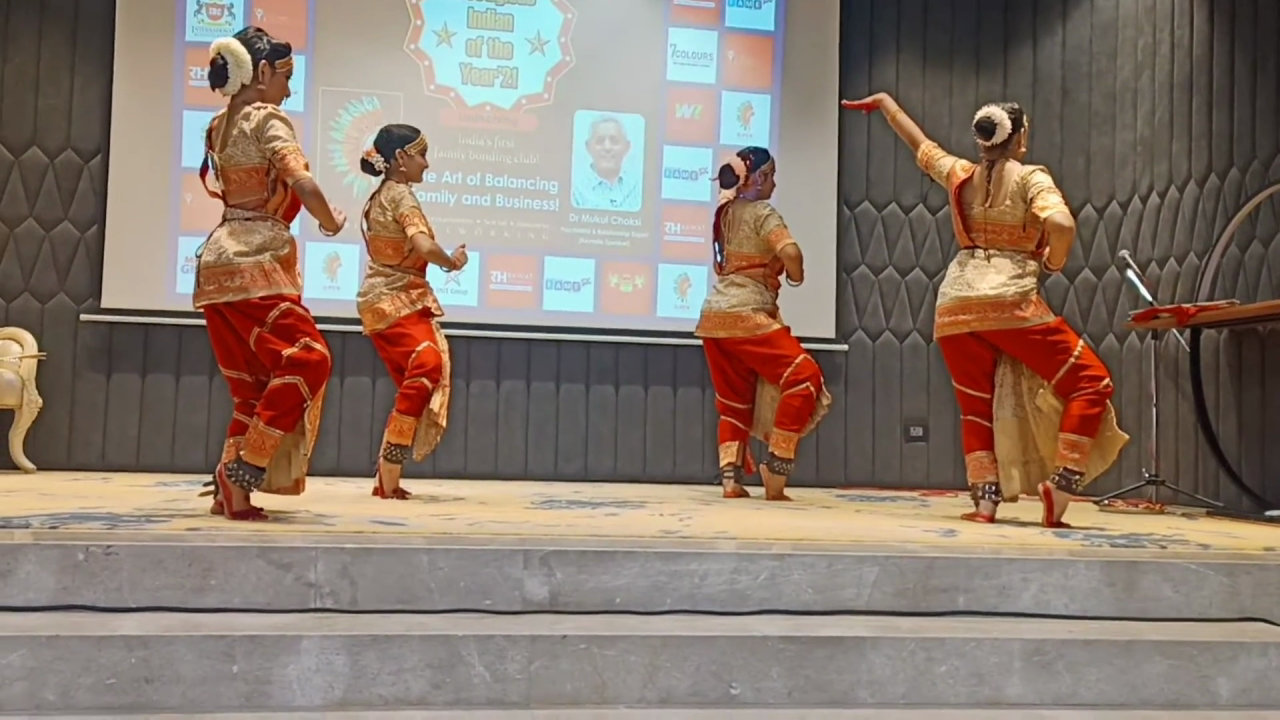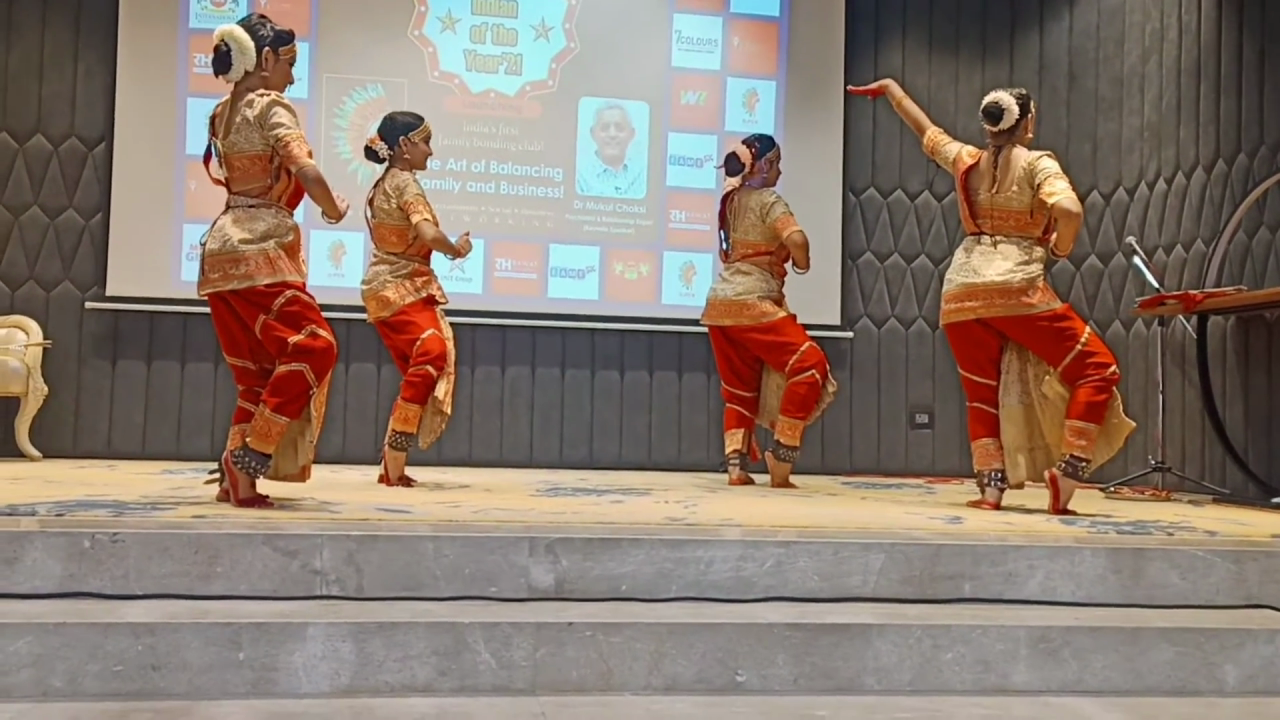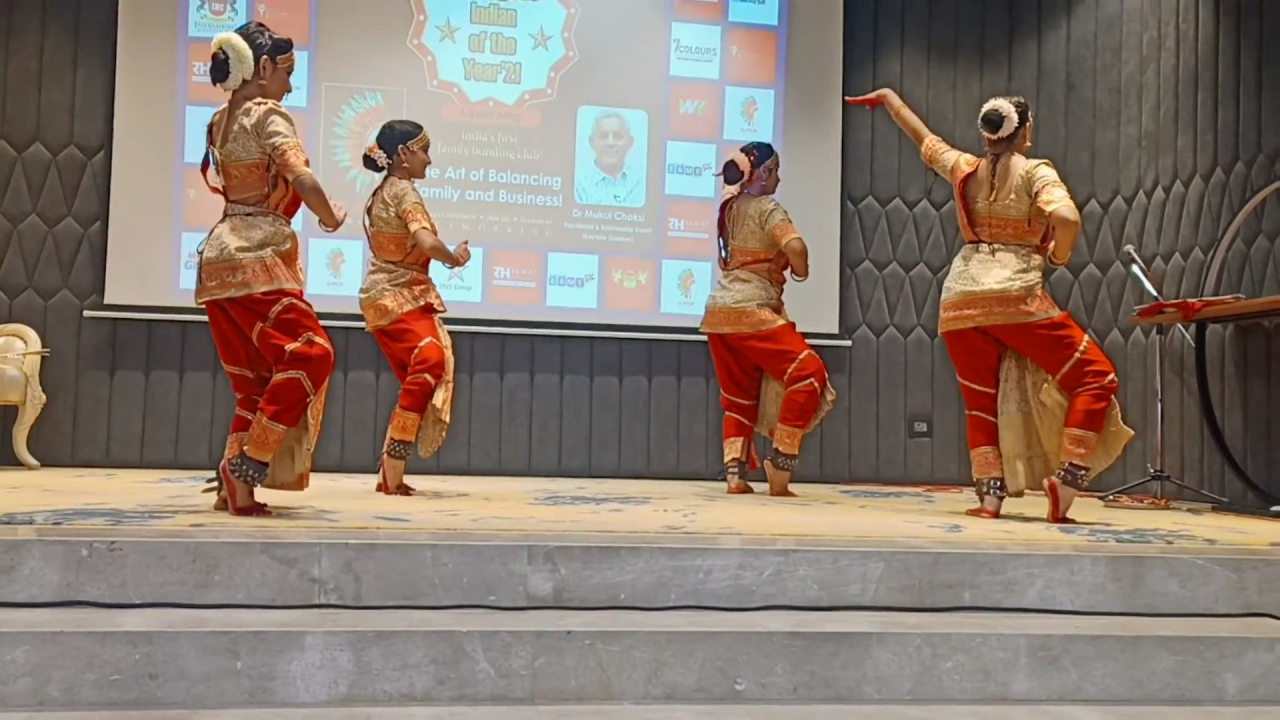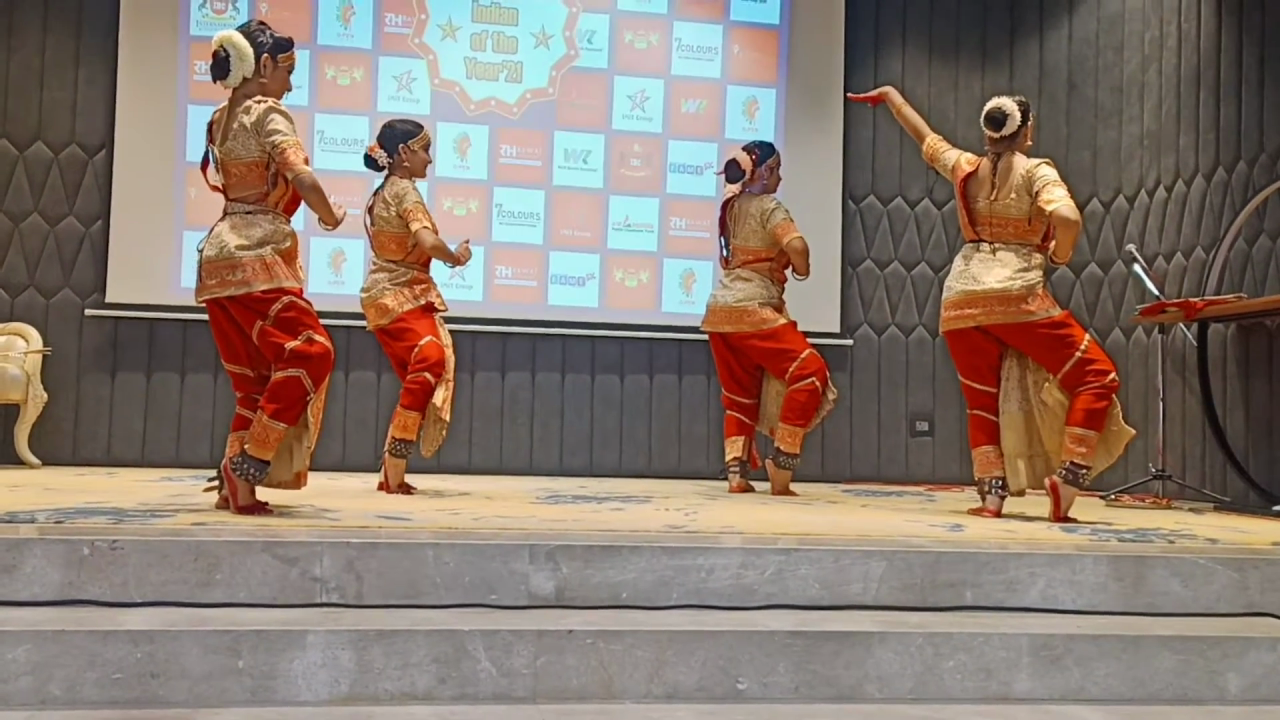
dt=0.3s
person 1, frame 1
left shoulder: (220, 125)
right shoulder: (268, 119)
right elbow: (302, 183)
right wrist: (331, 222)
left hip: (219, 260)
right hip: (255, 263)
left knee: (253, 383)
right knee: (307, 360)
left ankle: (230, 489)
right ankle: (240, 473)
person 1, frame 2
left shoulder: (223, 112)
right shoulder: (271, 106)
right elbow: (305, 170)
right wrist: (334, 210)
left hip: (224, 249)
right hip: (259, 250)
left knee: (259, 371)
right knee: (313, 347)
left ankle: (236, 476)
right ankle: (246, 460)
person 1, frame 3
left shoulder: (221, 120)
right shoulder: (268, 114)
right elbow: (302, 179)
right wrist: (331, 218)
left hip: (221, 257)
right hip: (256, 258)
left knee: (256, 379)
right knee: (310, 355)
left ankle: (235, 484)
right ankle: (244, 468)
person 1, frame 4
left shoulder: (221, 119)
right shoulder: (268, 113)
right elbow: (301, 177)
right wrist: (330, 217)
left hip: (221, 255)
right hip: (256, 256)
left knee: (256, 377)
right knee: (310, 354)
left ankle: (236, 483)
right ankle: (246, 467)
person 2, frame 1
left shoulder: (958, 174)
right shoulder: (1030, 178)
left elbow: (917, 141)
right elbow: (1062, 225)
left wrist: (884, 101)
right wrist: (1053, 262)
left hip: (955, 305)
right hip: (1010, 302)
left knee: (976, 407)
right knee: (1090, 383)
left ankle: (984, 501)
right ankle: (1060, 483)
person 2, frame 2
left shoulder: (964, 160)
right shoulder: (1038, 163)
left elbow: (923, 127)
right elbow: (1069, 210)
left wrist: (889, 86)
right wrist: (1061, 248)
left hip: (961, 292)
right hip: (1017, 289)
left knee: (982, 393)
right knee: (1097, 370)
left ankle: (990, 488)
right ankle: (1067, 470)
person 2, frame 3
left shoulder: (962, 168)
right shoulder: (1035, 171)
left elbow: (921, 135)
right elbow: (1067, 217)
left wrist: (887, 96)
right wrist: (1058, 256)
left hip: (959, 300)
right hip: (1015, 297)
left knee: (981, 401)
right knee: (1096, 378)
left ankle: (990, 496)
right ankle: (1066, 478)
person 2, frame 4
left shoulder: (963, 167)
right shoulder: (1036, 171)
left elbow: (922, 133)
right elbow: (1067, 218)
left wrist: (888, 94)
right wrist: (1059, 256)
left hip: (960, 299)
right hip: (1017, 295)
left knee: (982, 401)
right knee: (1097, 377)
left ankle: (991, 495)
right ankle: (1067, 477)
person 3, frame 1
left shoulder: (378, 197)
right shoulder: (401, 196)
left elbow: (403, 250)
right elbow: (425, 247)
left wrist: (445, 260)
right wrist: (452, 262)
left hip: (382, 301)
right hip: (398, 302)
left knee: (416, 379)
right knee: (427, 366)
left ankle: (388, 475)
right ankle: (389, 473)
person 3, frame 2
left shoulder: (382, 184)
right shoulder: (405, 183)
left elbow: (405, 238)
right elbow: (430, 234)
right wrist: (456, 250)
left hip: (387, 289)
right hip: (401, 289)
left knee: (420, 368)
right knee: (431, 354)
left ankle: (393, 462)
right ankle: (394, 460)
person 3, frame 3
left shoulder: (380, 193)
right shoulder: (404, 191)
right elbow: (428, 243)
left wrist: (448, 256)
right wrist: (454, 259)
left hip: (386, 297)
right hip: (400, 298)
left knee: (419, 374)
right knee: (430, 362)
left ankle: (392, 471)
right ankle: (393, 470)
person 3, frame 4
left shoulder: (382, 192)
right shoulder: (405, 191)
left elbow: (404, 246)
right elbow: (429, 242)
left wrist: (449, 254)
right wrist: (456, 258)
left hip: (386, 296)
right hip: (400, 296)
left knee: (423, 372)
right knee: (430, 360)
left ankle: (393, 470)
right ankle: (394, 468)
person 4, frame 1
left shoulder: (726, 212)
right shoulder: (762, 212)
right elbow: (790, 252)
right wrist: (796, 274)
left hip: (714, 315)
right hip: (748, 315)
left knee: (734, 399)
right knee: (804, 378)
left ankle: (731, 479)
right ankle: (775, 473)
person 4, frame 2
left shoulder: (731, 200)
right shoulder: (768, 199)
right elbow: (796, 239)
right wrist: (802, 262)
left hip: (720, 303)
right hip: (753, 302)
left knee: (740, 387)
right knee: (810, 366)
left ankle: (736, 467)
right ankle: (781, 463)
person 4, frame 3
left shoulder: (730, 207)
right shoulder: (767, 207)
right elbow: (795, 246)
right wrist: (800, 270)
left hip: (719, 310)
right hip: (752, 310)
left knee: (739, 395)
right knee: (809, 374)
left ankle: (735, 475)
right ankle: (779, 472)
person 4, frame 4
left shoulder: (732, 206)
right shoulder: (768, 206)
right elbow: (796, 245)
right wrist: (802, 268)
left hip: (720, 308)
right hip: (753, 309)
left knee: (741, 394)
right knee: (810, 373)
left ankle: (737, 474)
right ankle: (781, 470)
